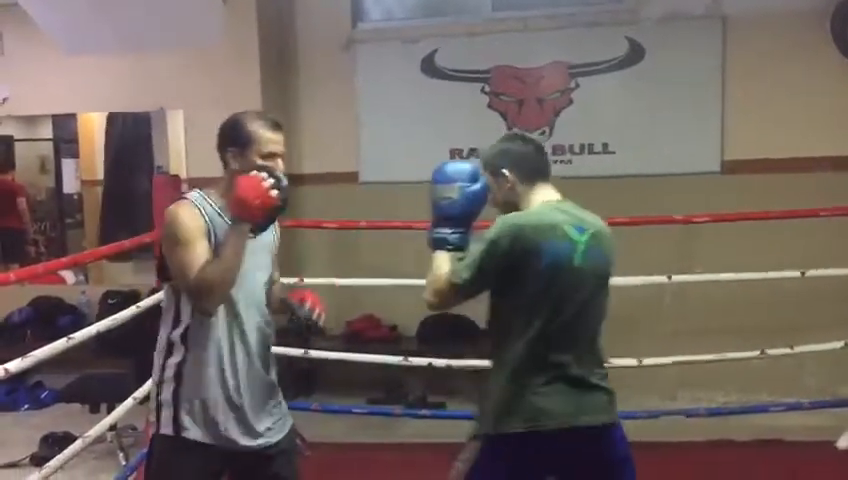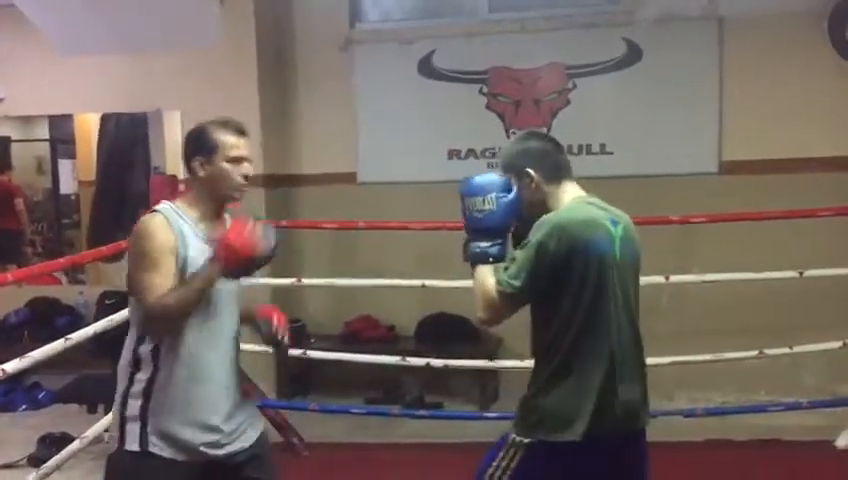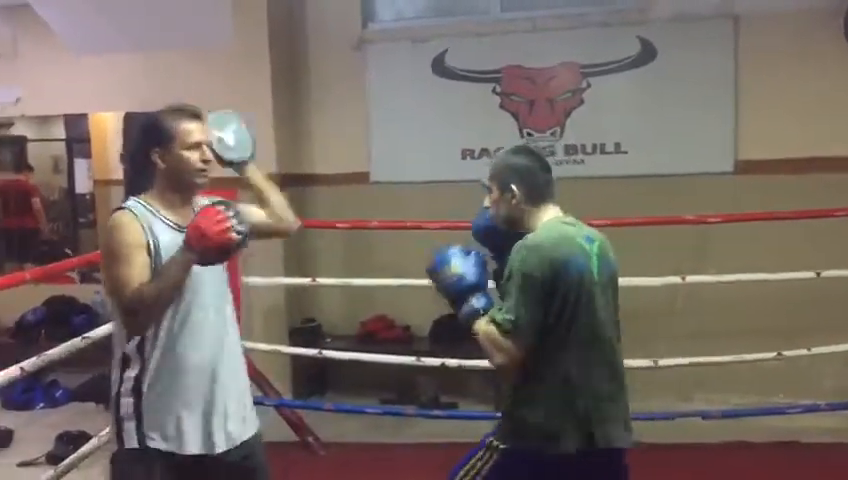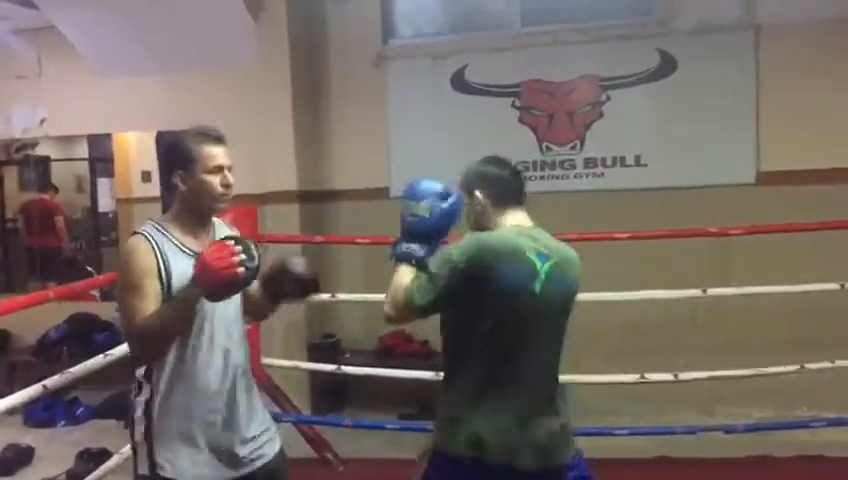
dt=0.4s
person 1, frame 1
left shoulder: (266, 219)
right shoulder: (187, 214)
right elbow: (207, 296)
left wrist: (293, 300)
right wrist: (242, 225)
left hip: (259, 403)
right hip: (193, 406)
person 1, frame 2
left shoulder: (231, 227)
right shoulder: (158, 228)
right elbow: (157, 316)
left wrist: (256, 315)
right wrist: (218, 263)
right hip: (158, 423)
person 1, frame 3
left shoulder: (211, 212)
right shoulder: (128, 223)
left elbow: (287, 224)
right elbow: (136, 313)
left wrist: (247, 169)
right wrist: (190, 251)
left hip: (222, 404)
right hip: (155, 417)
person 1, frame 4
left shoulder: (231, 237)
right shoulder: (144, 249)
right elbow: (141, 343)
left wrist: (275, 287)
right wrist: (197, 286)
right hip: (176, 442)
person 2, frame 1
left shoulder: (515, 230)
right shoulder: (599, 231)
left elbow: (437, 295)
left wrist: (447, 229)
left hip: (523, 419)
right hip: (593, 413)
person 2, frame 2
left shoulder: (556, 228)
right shoulder: (620, 223)
left elbow: (490, 310)
left wrist: (483, 241)
right wrist: (528, 233)
left hip: (563, 421)
right hip: (625, 415)
person 2, frame 3
left shoulder: (535, 250)
right shoulder: (595, 243)
left elbow: (506, 355)
left wrist: (470, 300)
right wrist: (508, 264)
left hip: (540, 435)
right hip: (605, 428)
person 2, frame 4
left shoulder: (477, 252)
right shoulder: (567, 260)
left elbow: (396, 310)
left wrist: (412, 244)
left hip: (472, 443)
right hip: (549, 442)
